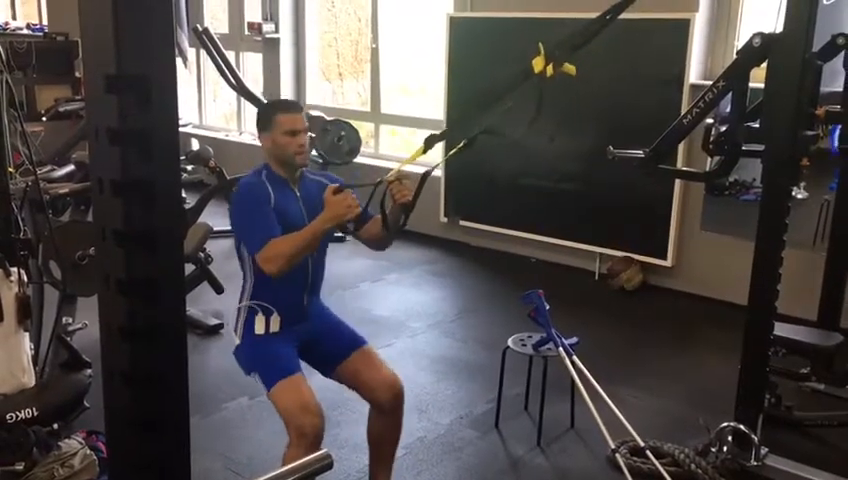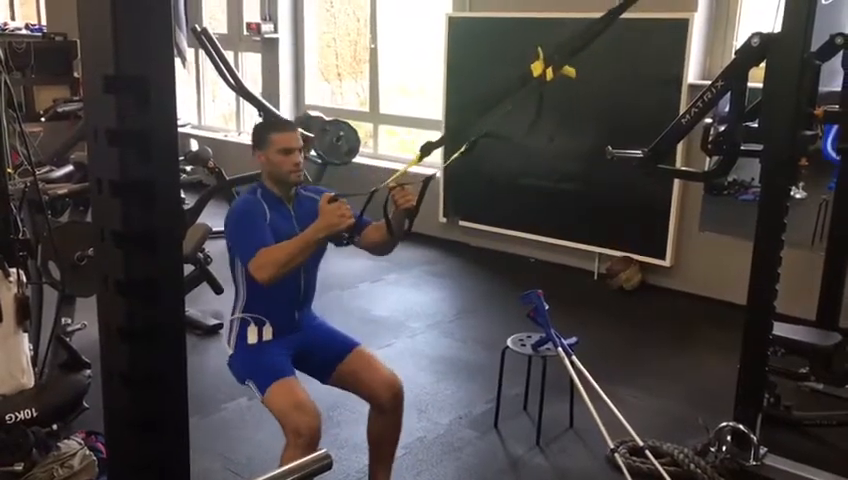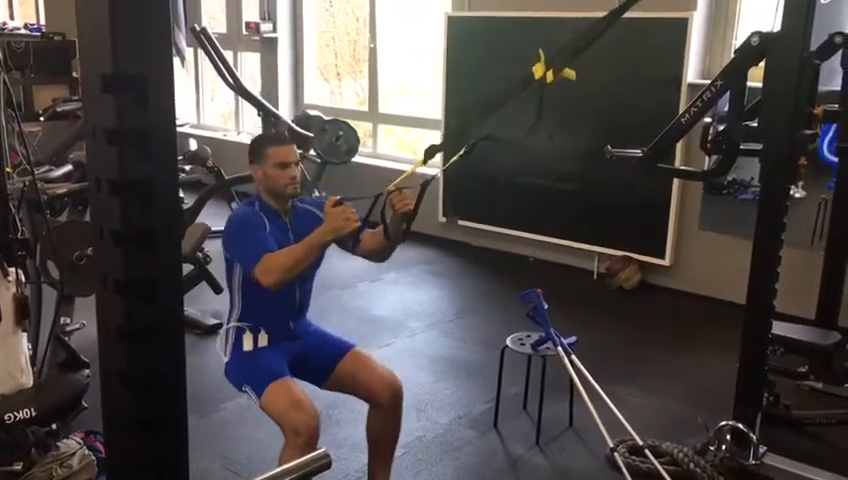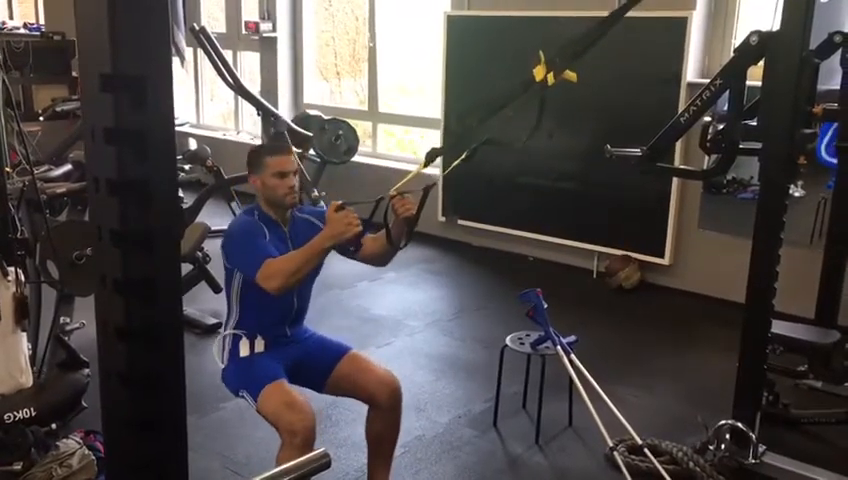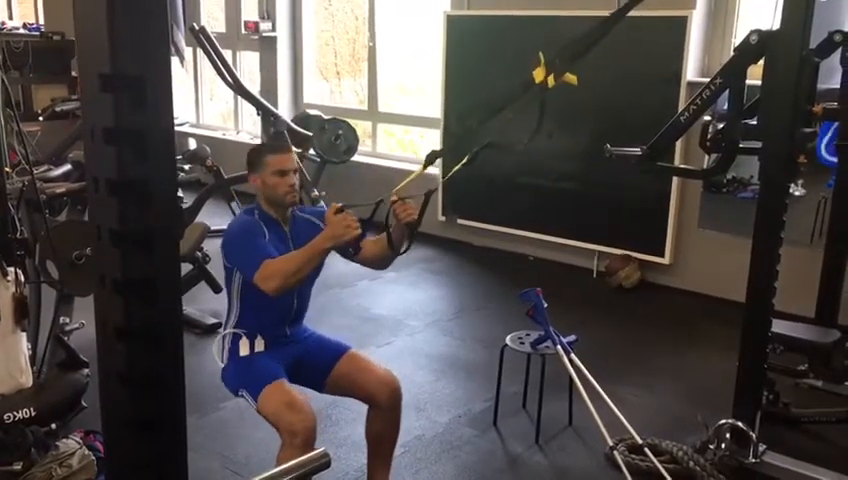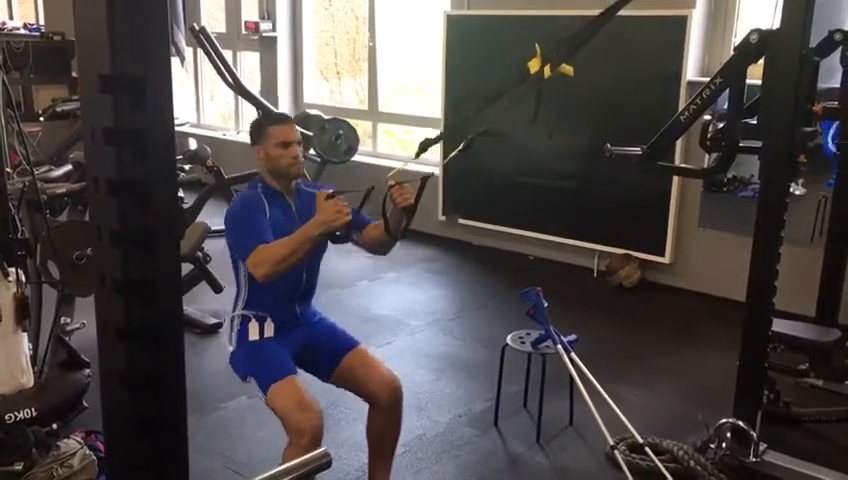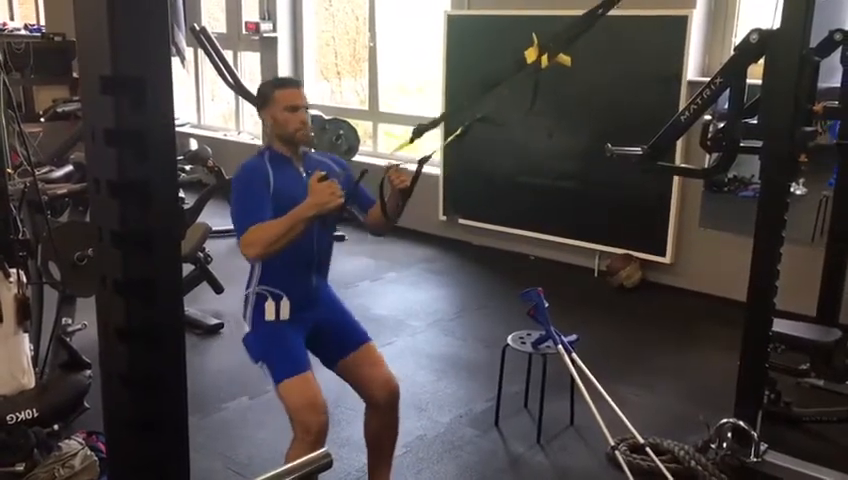
dt=0.2s
person 1, frame 1
left shoulder: (325, 184)
right shoulder: (251, 192)
left elbow: (376, 239)
right elbow: (272, 262)
left wrist: (396, 209)
right wrist: (327, 220)
left hip: (313, 314)
right hip: (265, 325)
left knee: (389, 391)
right knee: (308, 424)
person 1, frame 2
left shoulder: (318, 199)
right shoulder: (247, 210)
left elbow: (377, 244)
right elbow: (264, 270)
left wrist: (399, 216)
right wrist: (321, 229)
left hip: (306, 324)
right hip: (258, 335)
left knee: (388, 390)
right knee: (305, 425)
person 1, frame 3
left shoulder: (314, 210)
right shoulder: (244, 221)
left elbow: (375, 250)
right elbow: (270, 274)
left wrist: (397, 220)
right wrist: (327, 233)
left hip: (301, 332)
right hip: (253, 344)
left knee: (388, 390)
right knee: (304, 424)
person 1, frame 4
left shoulder: (312, 219)
right shoulder: (244, 230)
left elbow: (375, 254)
right elbow: (274, 279)
left wrist: (399, 225)
right wrist: (329, 237)
left hip: (298, 338)
right hip: (250, 350)
left knee: (387, 390)
right knee: (300, 425)
person 1, frame 5
left shoulder: (313, 219)
right shoulder: (243, 230)
left elbow: (375, 257)
right elbow: (272, 281)
left wrist: (400, 228)
right wrist: (328, 239)
left hip: (298, 338)
right hip: (250, 350)
left knee: (386, 389)
right knee: (300, 425)
person 1, frame 6
left shoulder: (318, 197)
right shoulder: (247, 206)
left elbow: (377, 243)
right elbow: (262, 267)
left wrist: (398, 214)
right wrist: (318, 226)
left hip: (307, 321)
right hip: (258, 333)
left knee: (388, 390)
right knee: (307, 424)
person 1, frame 7
left shoulder: (330, 166)
right shoulder: (253, 175)
left elbow: (377, 224)
right elbow: (253, 247)
left wrist: (396, 194)
right wrist: (310, 207)
left hip: (321, 300)
right hip: (272, 312)
left knee: (385, 391)
right knee: (312, 421)
